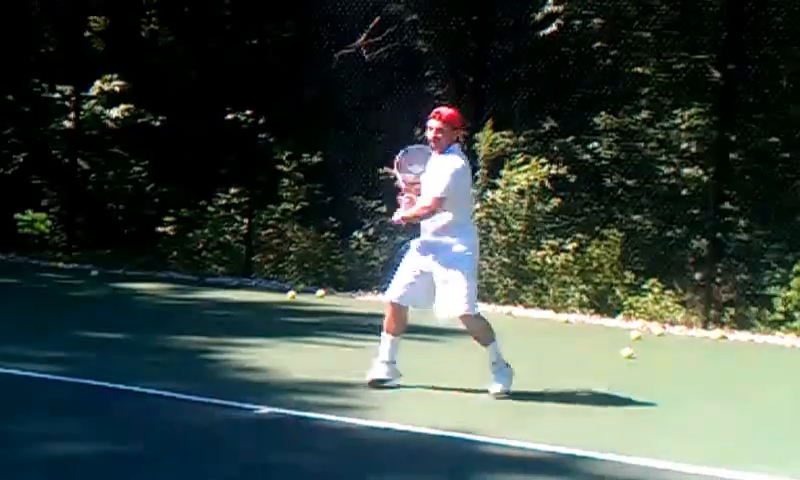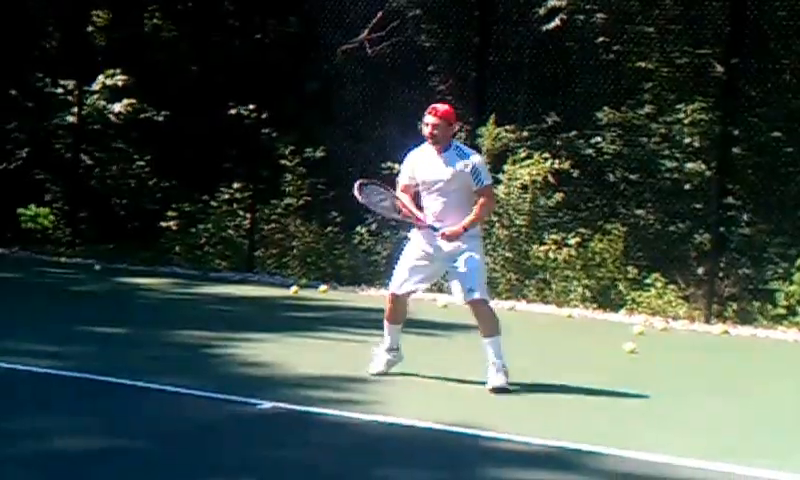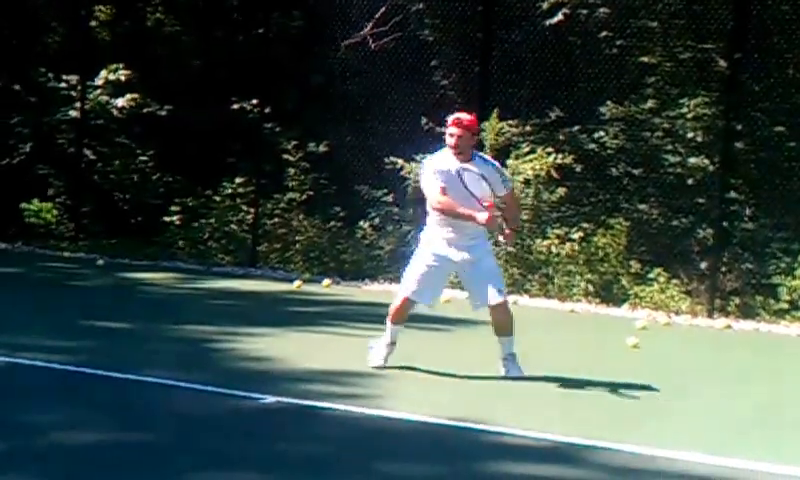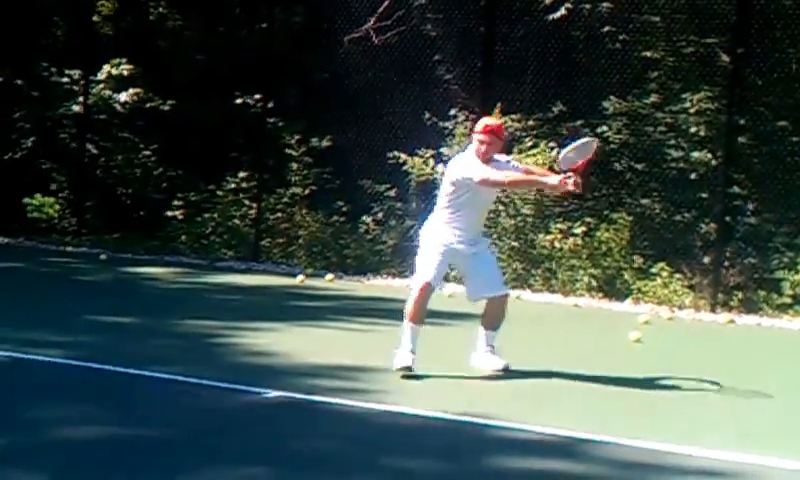
dt=0.4s
person 1, frame 1
left shoulder: (451, 164)
right shoulder: (439, 159)
left elbow: (430, 207)
left wrist: (403, 214)
right wrist: (415, 193)
left hip: (455, 249)
right hip: (428, 246)
left knee: (465, 312)
right knee: (396, 301)
left ankle: (499, 366)
right ankle: (386, 364)
person 1, frame 2
left shoulder: (470, 160)
right shoulder: (415, 156)
left elbow: (487, 199)
right elbow: (403, 191)
left wrist: (462, 228)
right wrist: (416, 212)
left hip: (463, 241)
right hip: (426, 238)
left knee: (477, 300)
right knee: (396, 293)
left ankle: (497, 366)
right ankle: (390, 350)
person 1, frame 3
left shoulder: (490, 167)
right shoulder: (434, 164)
left elbow: (510, 198)
right elbow: (438, 202)
left wrist: (511, 227)
right wrist: (475, 216)
left hip: (476, 246)
right hip: (436, 243)
left knee: (499, 304)
right knee: (405, 298)
left ankle: (508, 358)
right ankle: (387, 343)
person 1, frame 4
left shoulder: (500, 163)
right shoulder: (463, 164)
left elbow: (530, 172)
right elbow: (504, 180)
left wrist: (561, 179)
right wrist: (550, 181)
left hip: (473, 241)
right hip: (440, 237)
left knee: (498, 296)
right knee: (423, 286)
left ankle: (483, 350)
right ankle: (406, 350)
